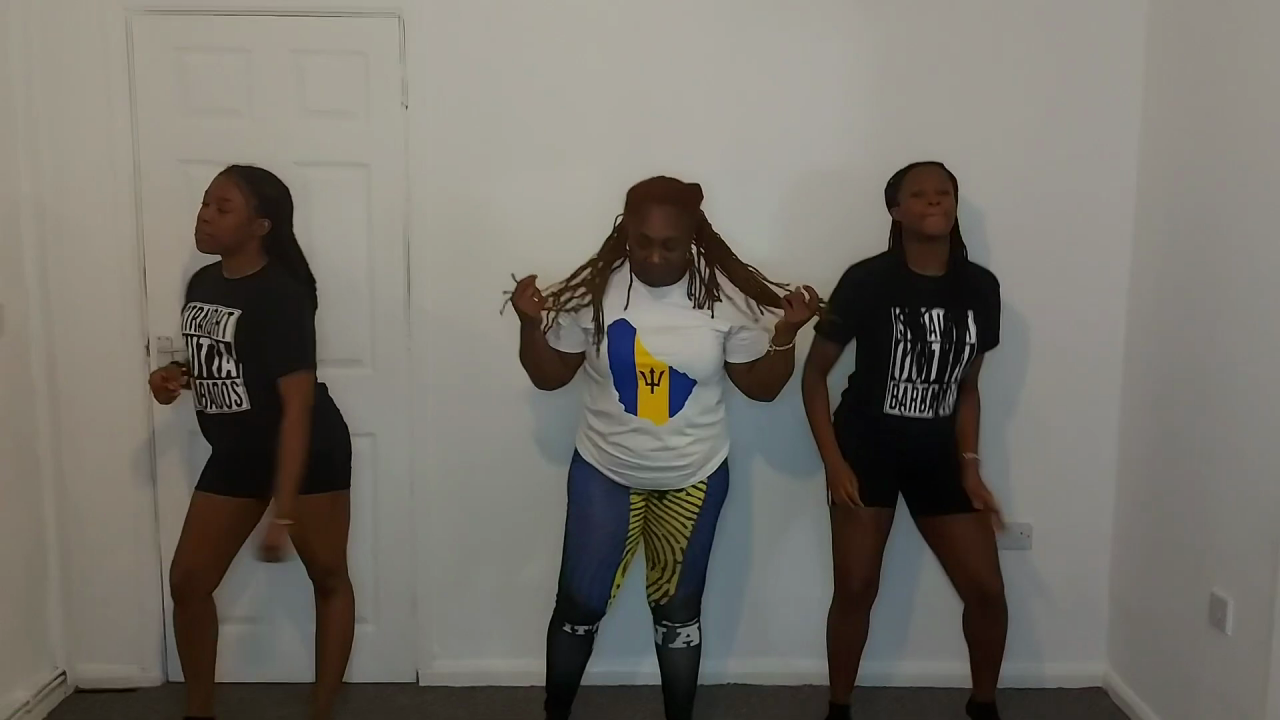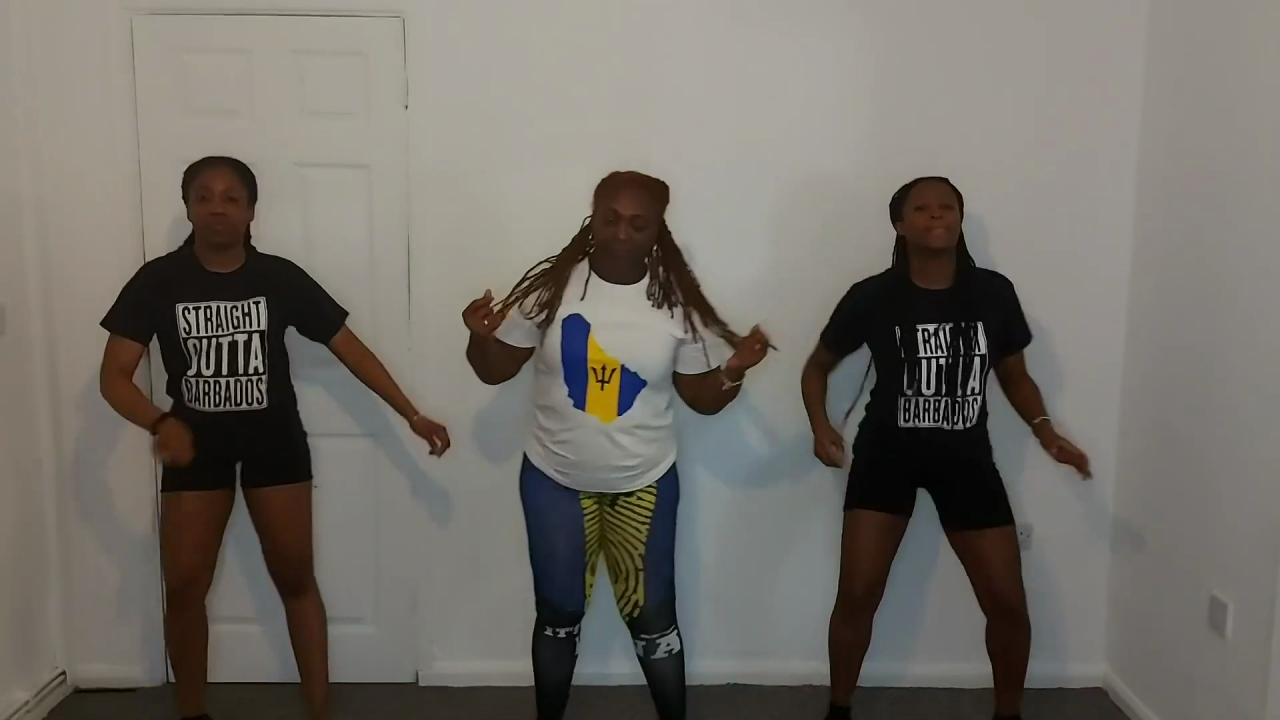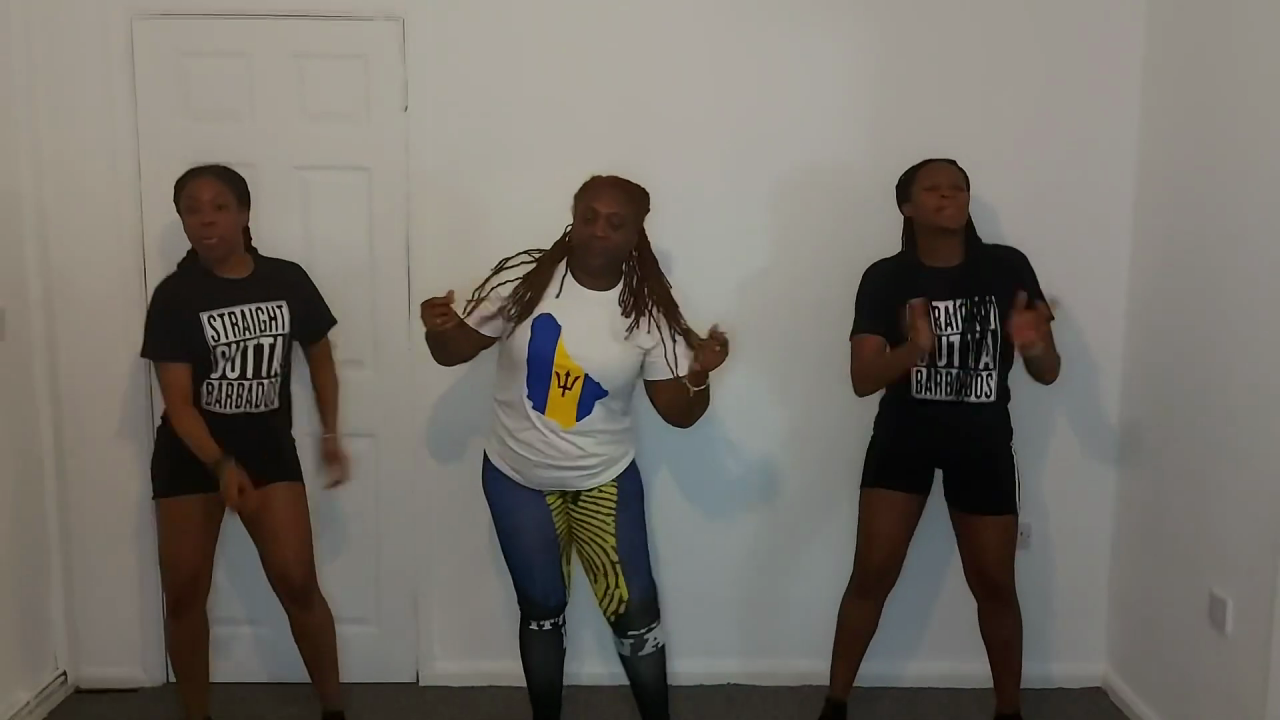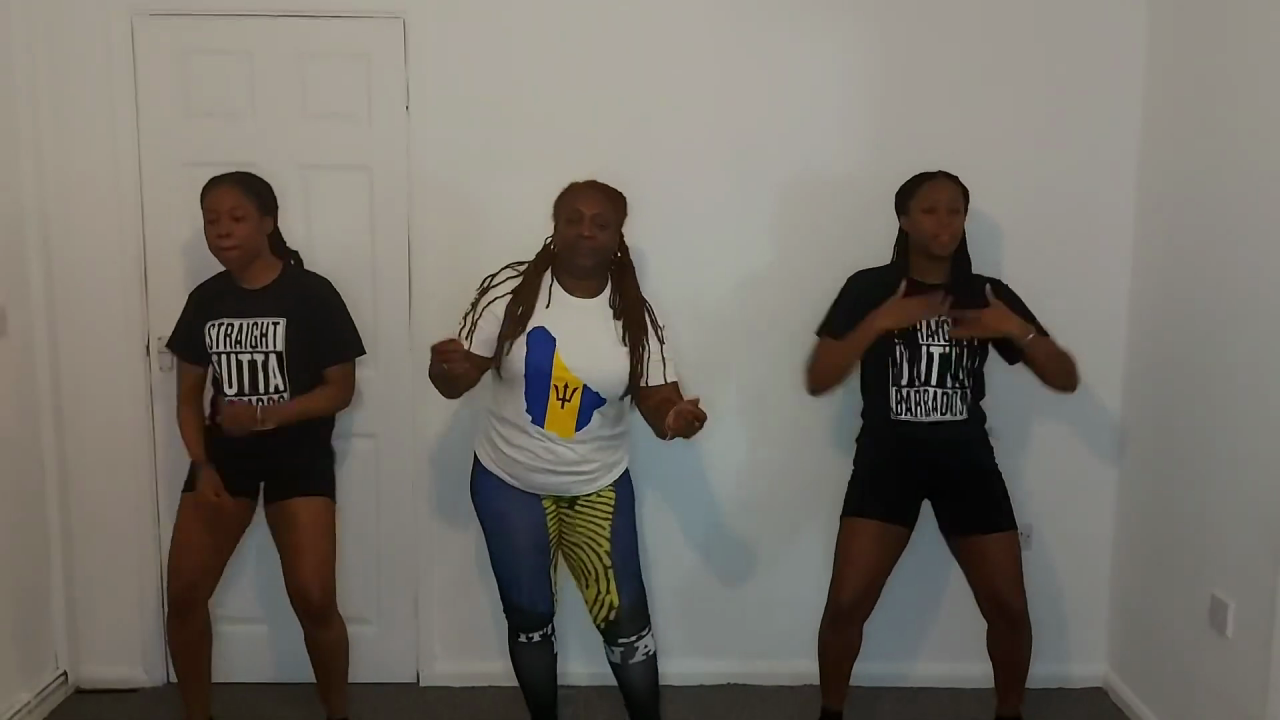
dt=0.3s
person 1, frame 1
left shoulder: (281, 297)
right shoulder: (203, 283)
left elbow: (297, 405)
left wrist: (282, 512)
right wrist: (176, 377)
left hip: (307, 451)
right hip: (236, 450)
left knee: (329, 578)
right knee: (187, 582)
person 1, frame 2
left shoulder: (279, 278)
right shoulder: (157, 281)
left elbow: (348, 348)
right elbow: (113, 379)
left wrist: (412, 415)
right wrist: (160, 424)
left hip: (275, 440)
right hip: (197, 448)
left knee: (296, 579)
right knee: (182, 587)
person 1, frame 3
left shoulder: (287, 281)
right shoulder: (174, 296)
left elbow: (320, 357)
right elbow: (178, 401)
left wrist: (330, 435)
right wrist: (222, 467)
left hip: (268, 445)
right hip: (188, 451)
left knee: (298, 584)
right knee: (185, 593)
person 1, frame 4
left shoulder: (313, 295)
right shoulder: (204, 300)
left elbow: (342, 389)
right elbow: (189, 391)
left wrist: (272, 412)
right wrist: (201, 463)
left hip: (301, 455)
right hip: (227, 455)
left knee: (313, 600)
right knee: (184, 592)
person 2, frame 1
left shoulder: (980, 286)
right shoulder: (866, 281)
left elbow: (966, 385)
right elbow: (815, 371)
left wrist: (970, 469)
right wrist: (834, 461)
left hip: (938, 455)
right hip: (866, 450)
left knee: (987, 592)
right knee: (856, 592)
person 2, frame 2
left shoulder: (993, 292)
right shoulder: (872, 296)
left elbow: (1012, 373)
right elbow: (818, 366)
left wrist: (1044, 428)
right wrist: (821, 426)
left hip: (966, 462)
right hip: (885, 458)
left knee: (1007, 601)
right knee: (856, 594)
person 2, frame 3
left shoulder: (1006, 267)
right shoulder: (885, 278)
left elbow: (1046, 370)
right elbow: (863, 379)
left wrist: (1033, 345)
right wrist: (915, 348)
left hip: (982, 441)
right hip: (902, 436)
left knee: (995, 586)
right knee: (872, 575)
person 2, frame 4
left shoulder: (988, 296)
right shoulder: (870, 287)
left elbow: (1066, 379)
right elbow: (818, 379)
left wrist: (1023, 333)
right wrist: (876, 325)
left hip: (967, 464)
right hip: (886, 461)
left knee: (1008, 608)
right knee: (847, 603)
person 3, frame 1
left shoulder: (726, 295)
right shoulder: (591, 288)
left elbow: (762, 387)
right elbow: (549, 376)
left wrist: (786, 334)
right wrist: (531, 324)
left hip: (693, 480)
right hip: (604, 473)
left knee: (677, 608)
right knee: (579, 604)
person 3, frame 2
left shoulder: (676, 301)
right shoulder: (549, 282)
left elbow: (703, 399)
right elbow: (496, 370)
left wrist: (736, 370)
right wrist: (480, 336)
left hip: (644, 483)
right hip: (555, 481)
left knee: (652, 613)
right knee: (559, 613)
person 3, frame 3
left shoulder: (648, 310)
right shoulder: (522, 277)
left elbow: (677, 411)
right elbow: (455, 351)
left wrist: (699, 374)
right wrist: (439, 328)
left hip: (606, 482)
right hip: (517, 479)
left knee: (635, 610)
right knee: (542, 610)
person 3, frame 4
left shoulder: (634, 315)
right shoulder: (508, 292)
left elbow: (657, 403)
right elbow: (455, 384)
left wrist: (681, 417)
right wrist: (445, 368)
left hip: (599, 487)
right hip: (510, 485)
left knee: (626, 619)
right knee: (529, 617)
